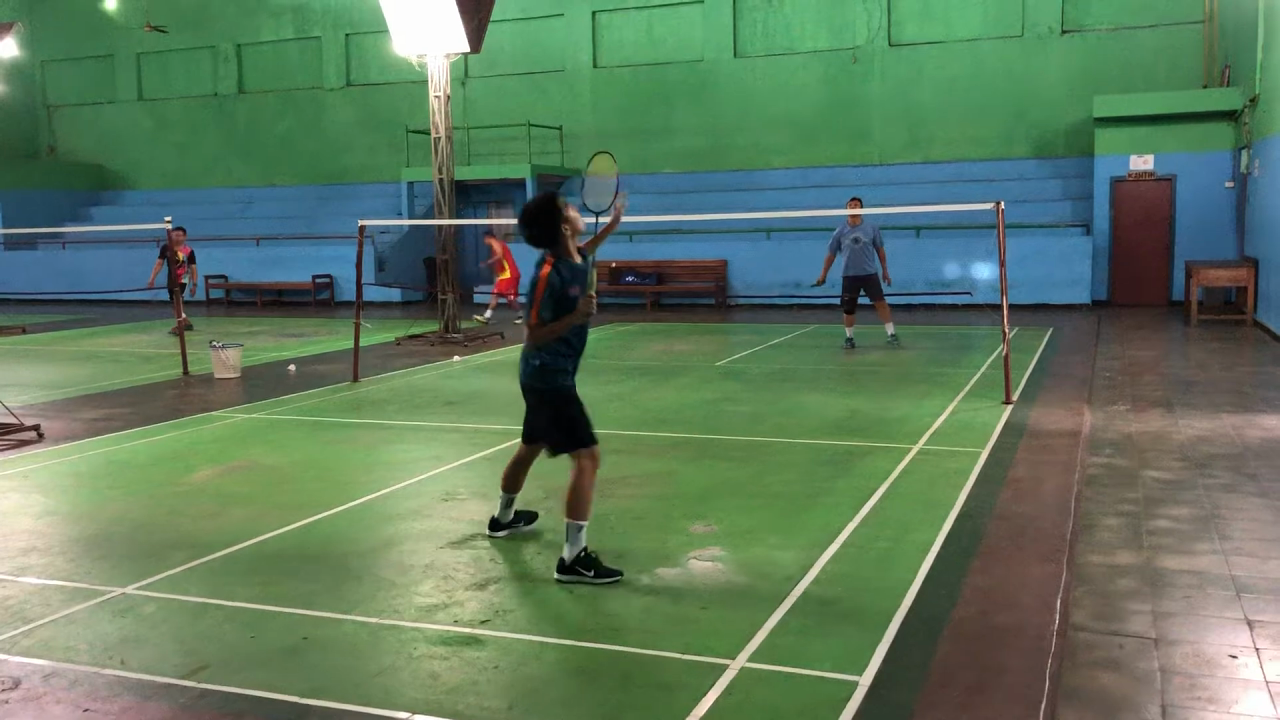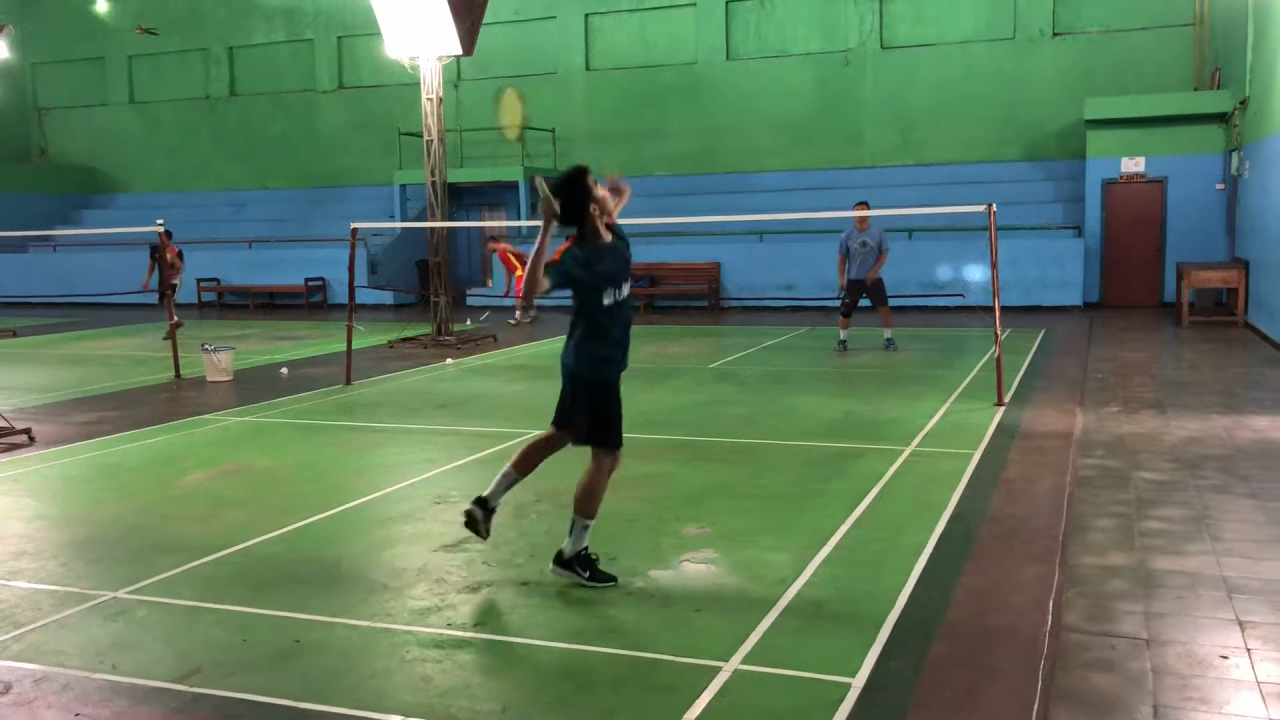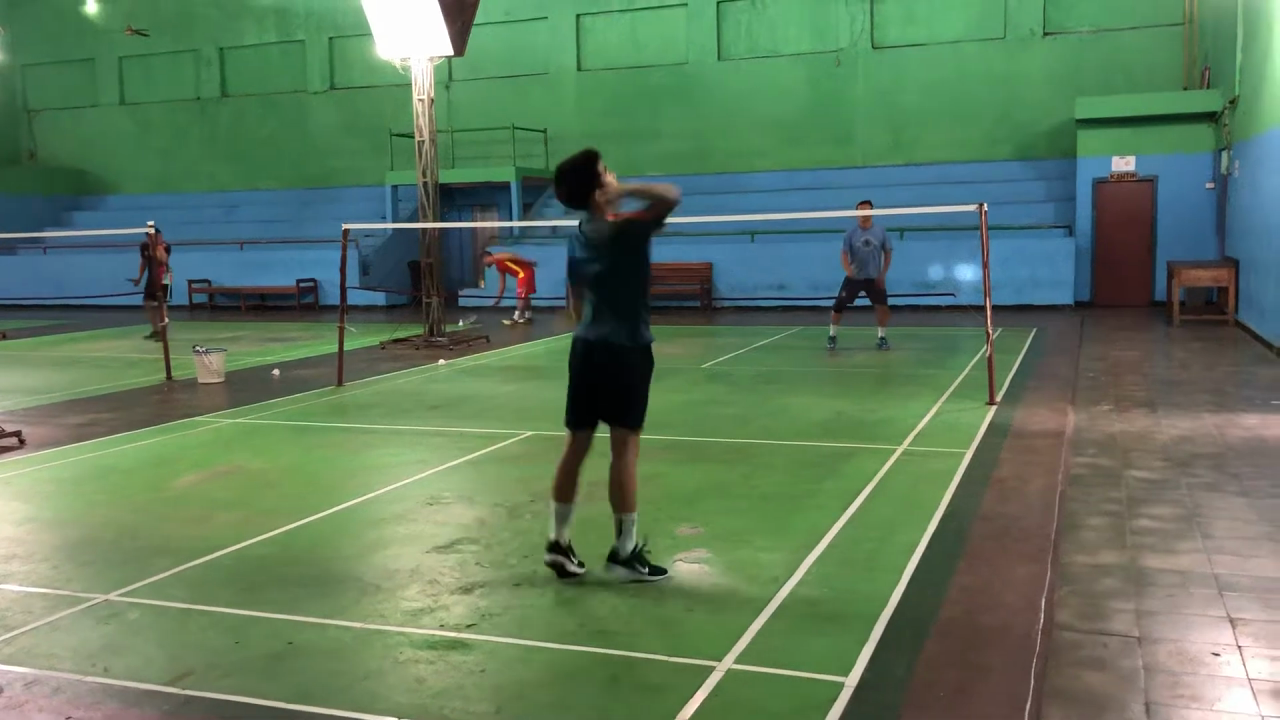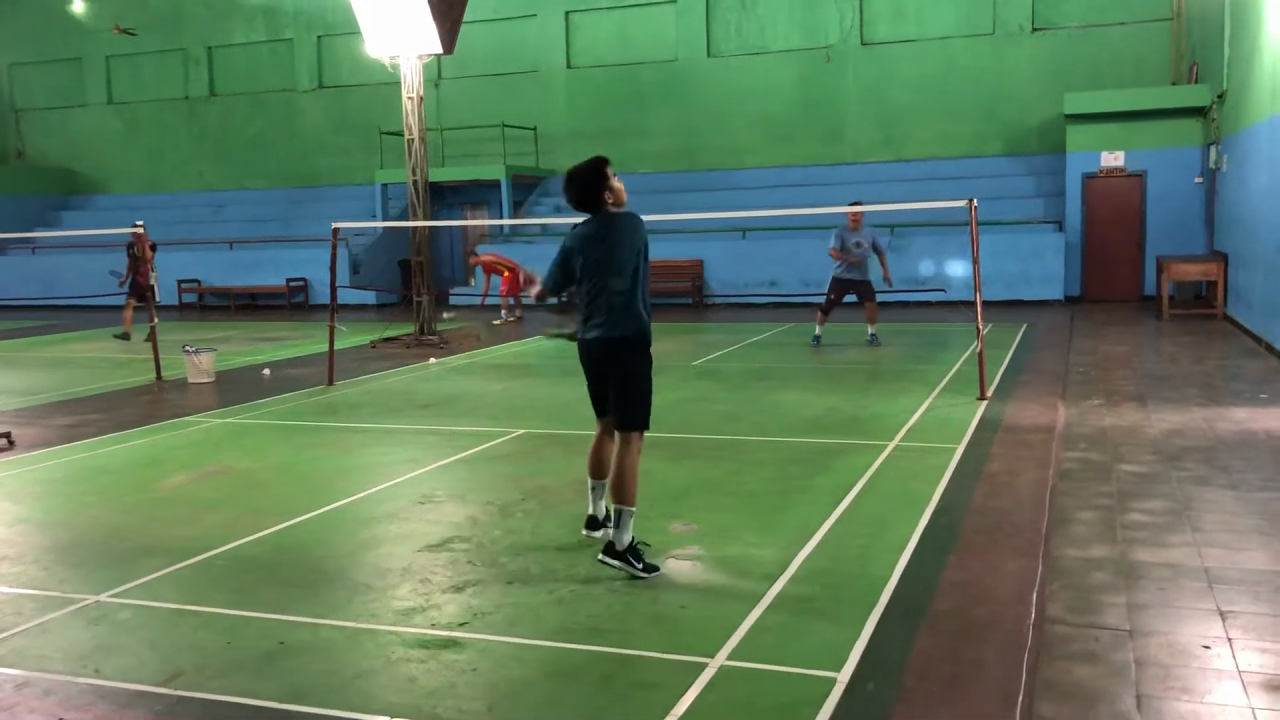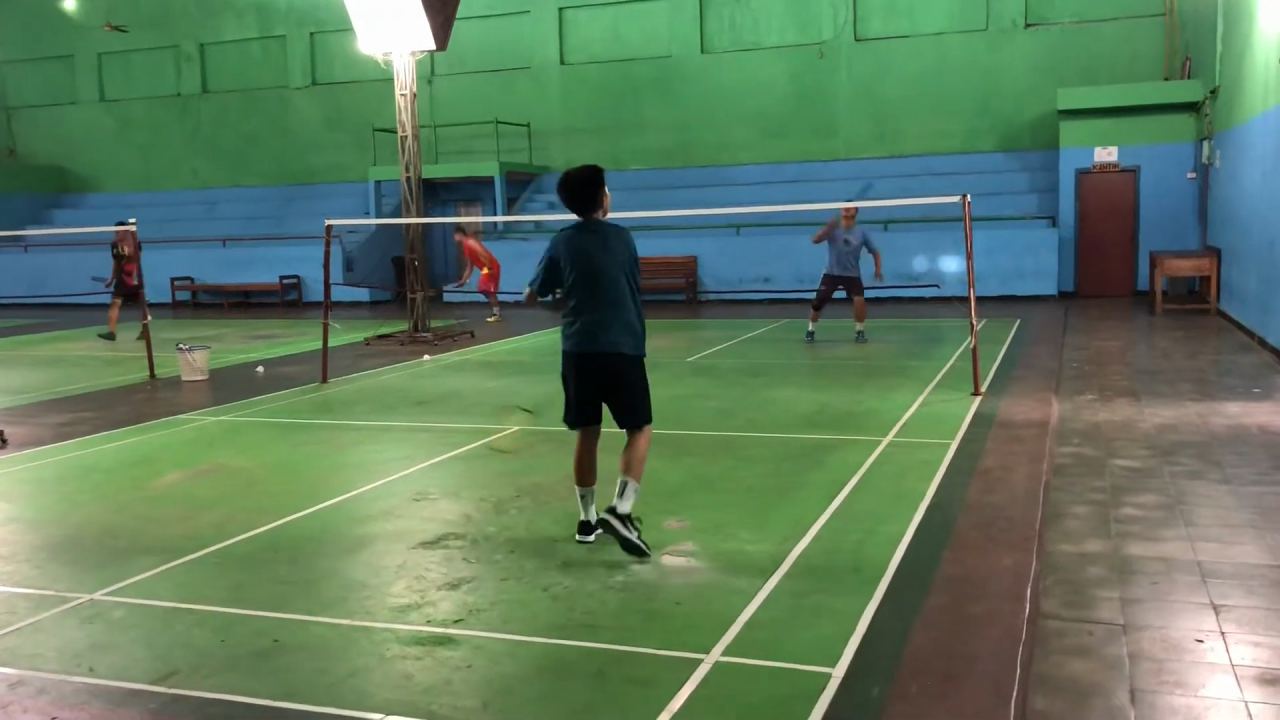
dt=0.3s
person 1, frame 1
left shoulder: (573, 258)
right shoulder: (549, 274)
right elbow: (533, 339)
left wrist: (613, 223)
right wrist: (575, 317)
left hip: (551, 377)
right hip: (547, 379)
left knee: (531, 447)
right knee: (586, 457)
left ankle: (504, 517)
right ankle: (574, 559)
person 1, frame 2
left shoulder: (615, 236)
right shoulder: (577, 255)
right elbow: (532, 290)
left wrist: (619, 193)
right wrist: (546, 228)
left hip: (594, 363)
right hip: (593, 368)
left knee: (556, 437)
right knee: (605, 457)
left ankle: (488, 502)
right ankle: (572, 553)
person 1, frame 3
left shoulder: (580, 242)
right shoulder: (616, 232)
right elbow: (669, 198)
right wrist: (628, 192)
left hip: (587, 346)
right hip: (623, 351)
left knee: (578, 443)
right knee: (625, 444)
left ankle: (559, 543)
right ankle: (626, 551)
person 1, frame 4
left shoulder: (575, 238)
right shoulder: (631, 224)
left elbow: (543, 294)
left wrist: (534, 286)
left hip: (591, 343)
right hip: (627, 342)
left knee: (608, 425)
right knee: (630, 437)
left ankle: (597, 515)
right ankle: (621, 543)
person 1, frame 5
left shoulder: (560, 243)
right shoulder: (621, 238)
left elbow: (533, 297)
left wrist: (555, 286)
left hip: (578, 351)
right hip: (622, 349)
left knee: (586, 435)
right knee: (640, 433)
left ankle: (587, 519)
right ankle: (621, 509)
